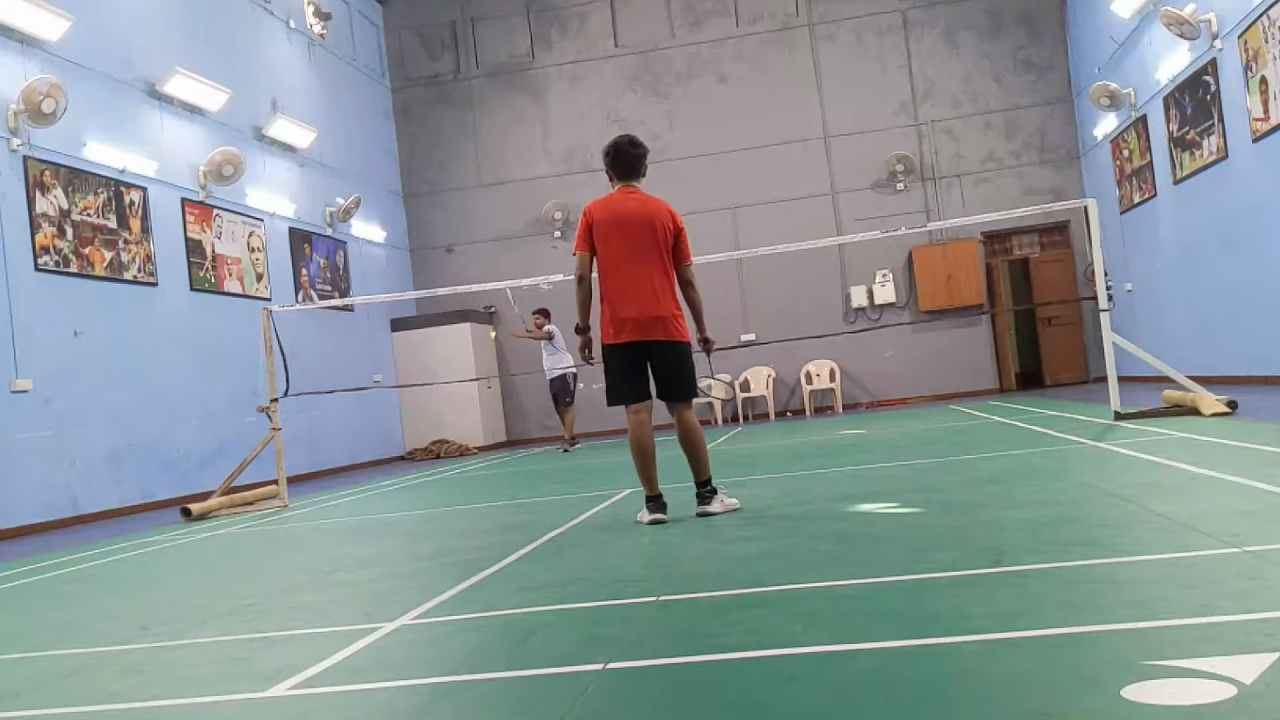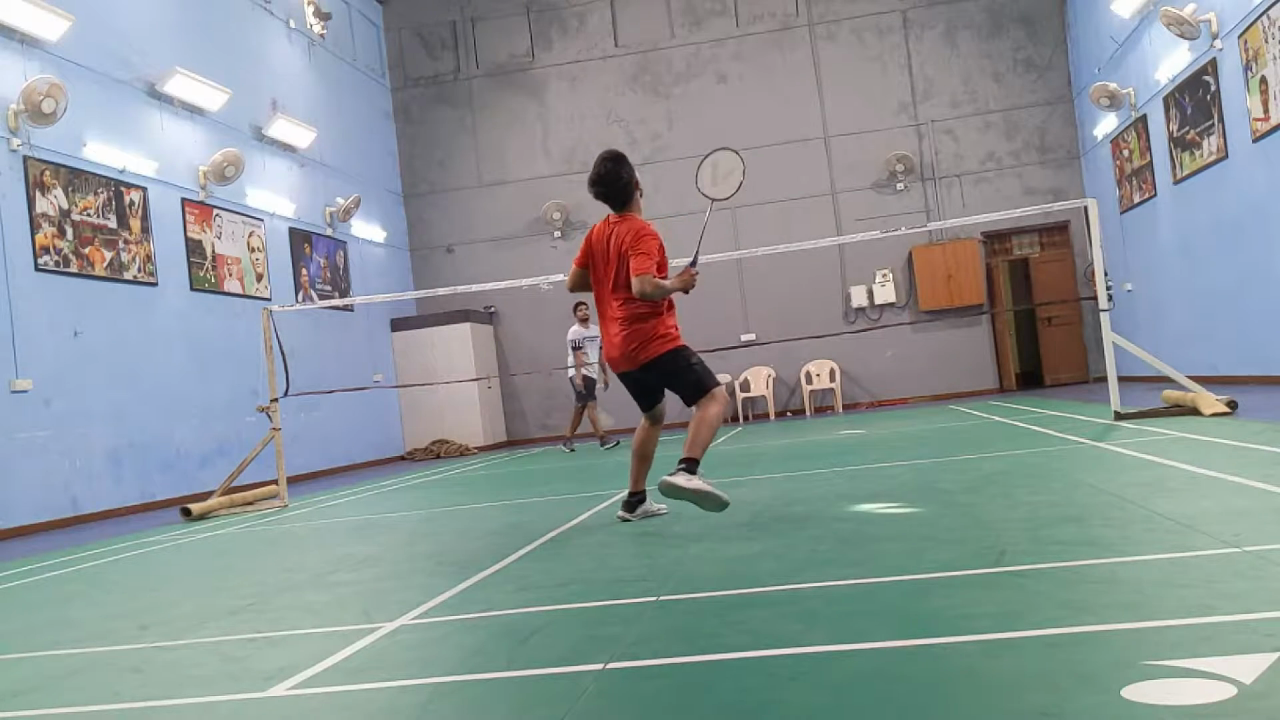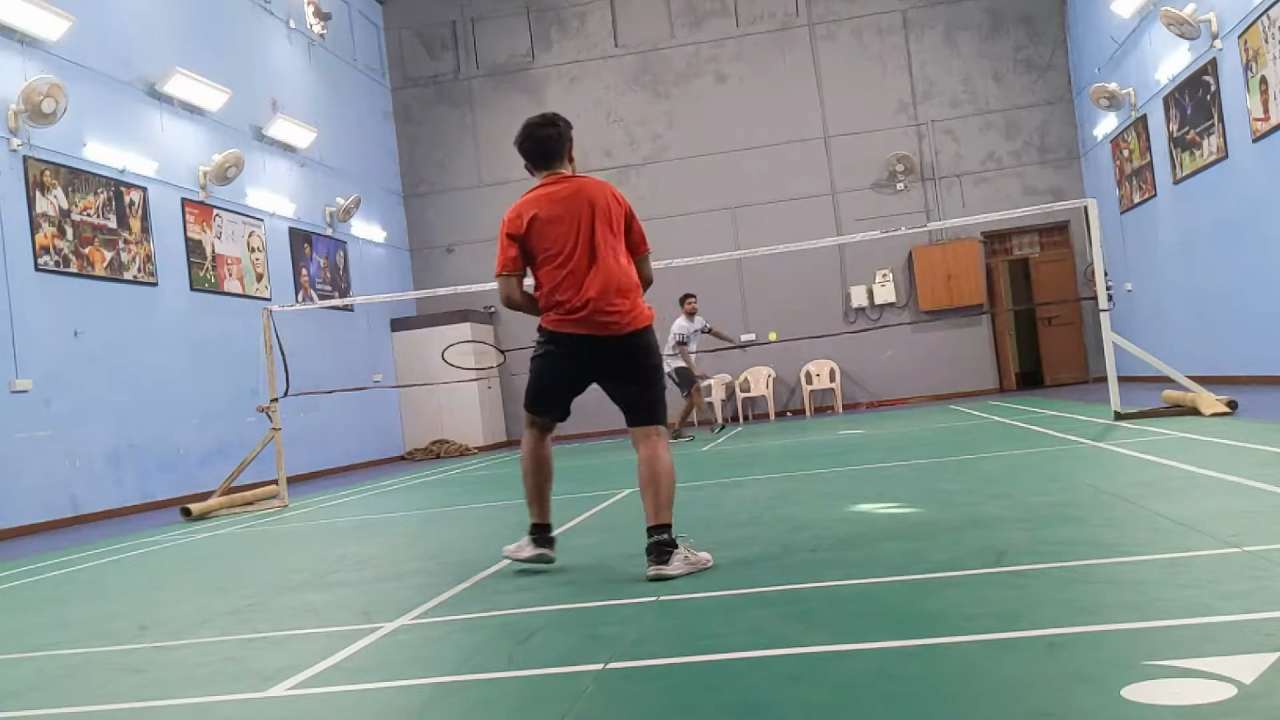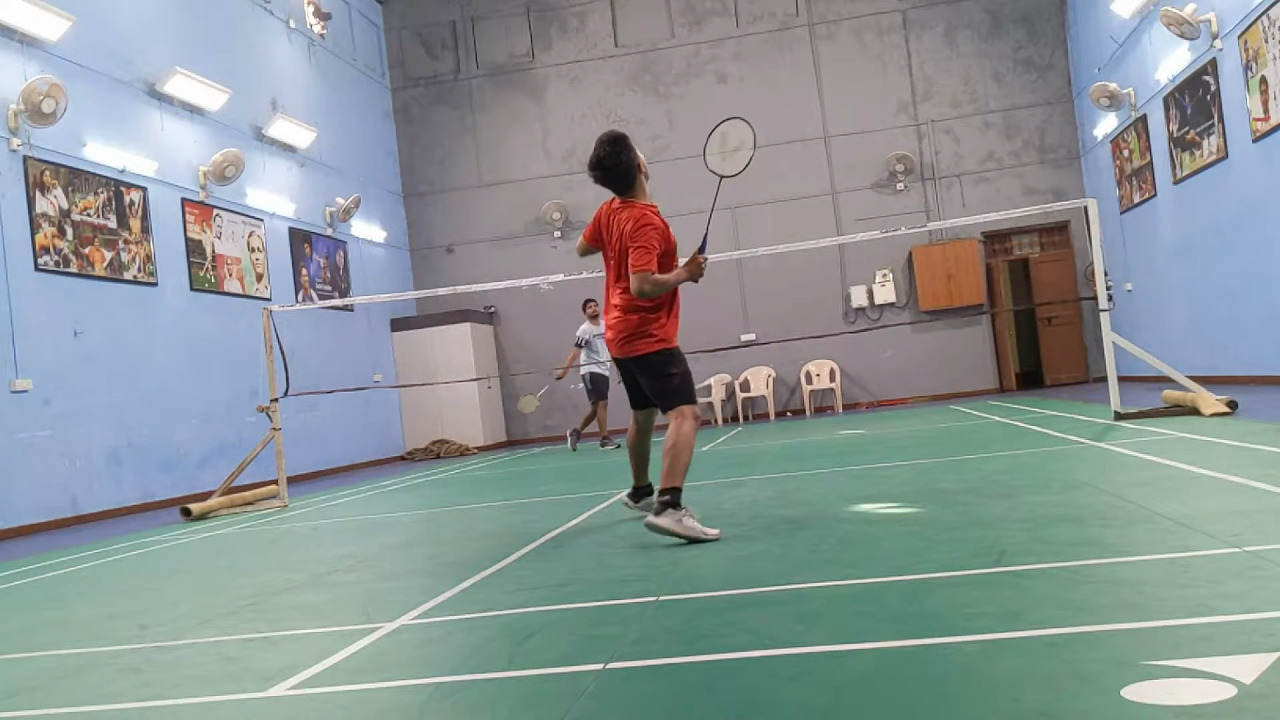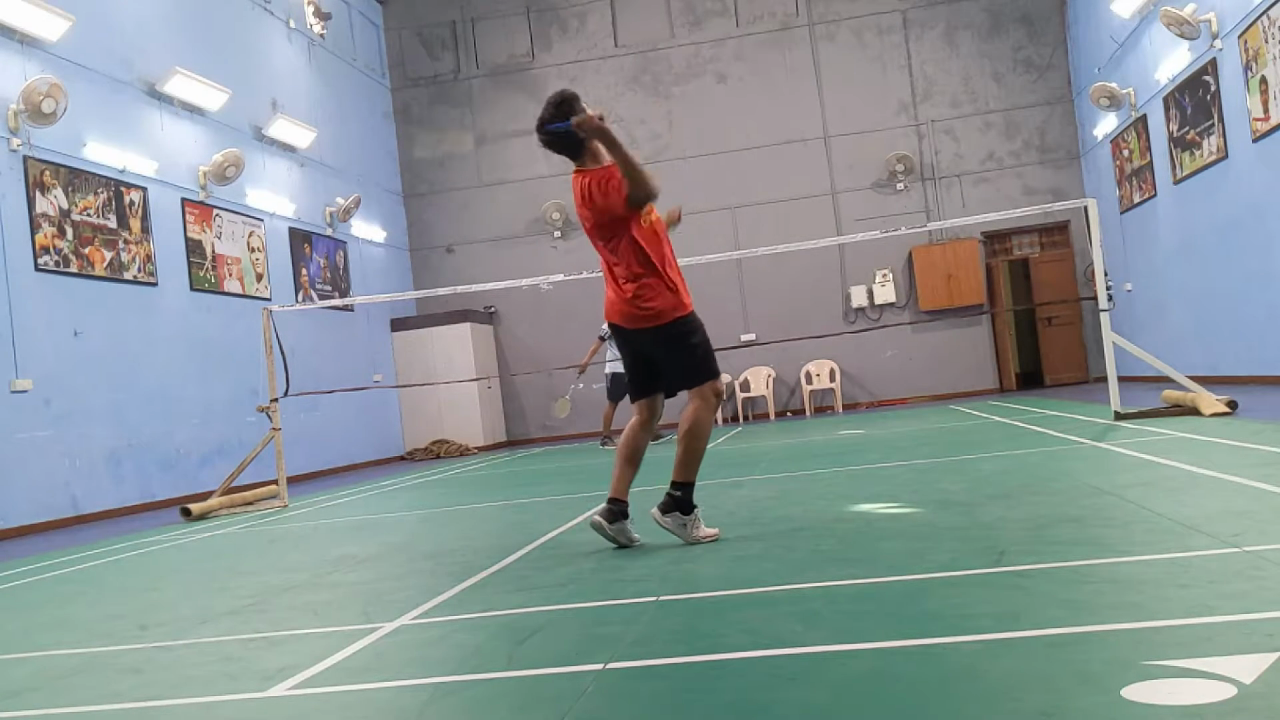
dt=1s
person 1, frame 1
left shoulder: (593, 213)
right shoulder: (666, 212)
left elbow: (582, 276)
right elbow: (687, 279)
left wrist: (583, 328)
right wrist: (701, 328)
left hip: (619, 329)
right hip: (667, 324)
left knee: (637, 412)
right knee: (682, 409)
left ankle: (654, 502)
right ankle: (707, 494)
person 1, frame 2
left shoulder: (599, 233)
right shoulder: (643, 233)
left elbow: (574, 283)
right elbow: (644, 289)
right wrist: (680, 283)
left hip: (620, 349)
right hip: (655, 342)
left knee: (652, 416)
right knee: (712, 397)
left ankle: (635, 500)
right ankle: (685, 473)
person 1, frame 3
left shoulder: (520, 214)
right shoulder: (608, 194)
left elbow: (509, 294)
right elbow: (645, 273)
left hip: (564, 336)
right hip: (625, 327)
left knee: (537, 428)
right knee: (650, 434)
left ankle: (540, 536)
right ankle: (663, 547)
person 1, frame 4
left shoulder: (609, 212)
right shoulder: (646, 222)
left elbow: (584, 247)
right elbow: (643, 286)
right wrist: (685, 273)
left hip: (623, 335)
right hip: (649, 337)
left knee: (643, 414)
right knee: (685, 414)
left ankle: (641, 490)
right ankle: (669, 508)
person 1, frame 5
left shoulder: (588, 182)
right shoulder: (599, 181)
right elbow: (644, 193)
left wrist: (659, 223)
right wrist: (609, 136)
left hip: (627, 310)
right hip: (660, 304)
left knee: (646, 410)
right knee: (706, 391)
left ankle: (615, 509)
right ankle: (678, 503)
